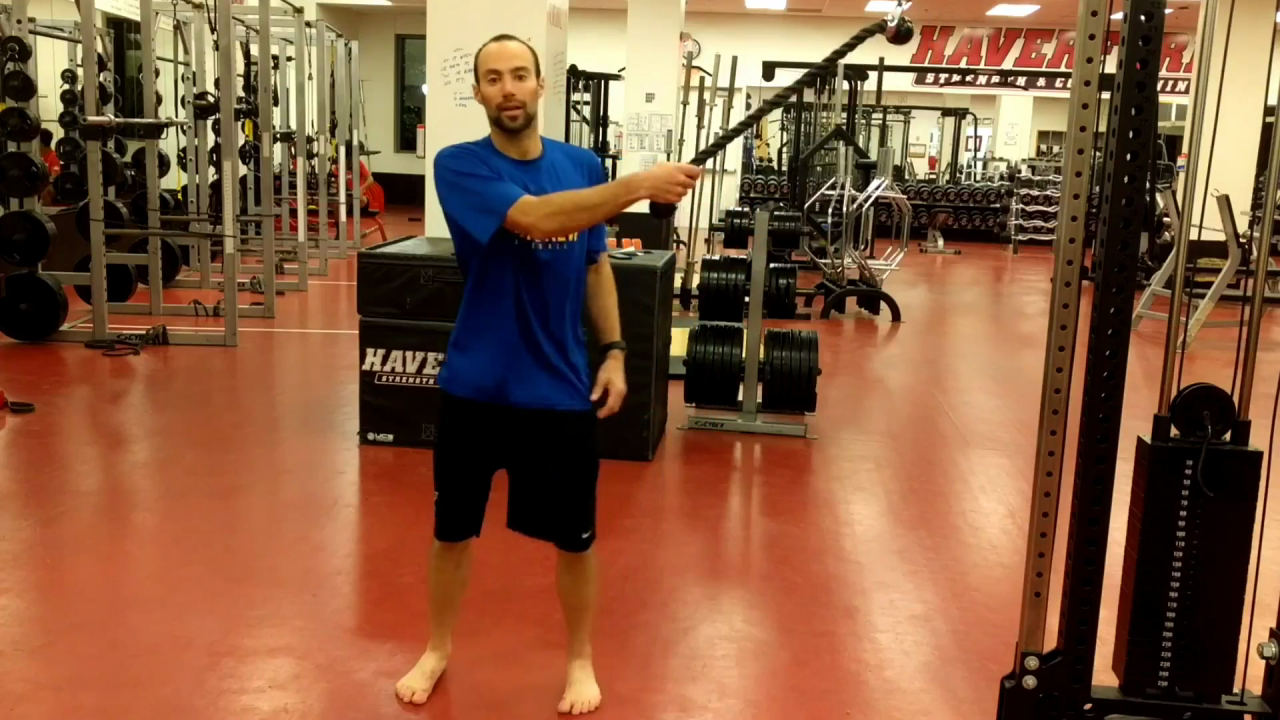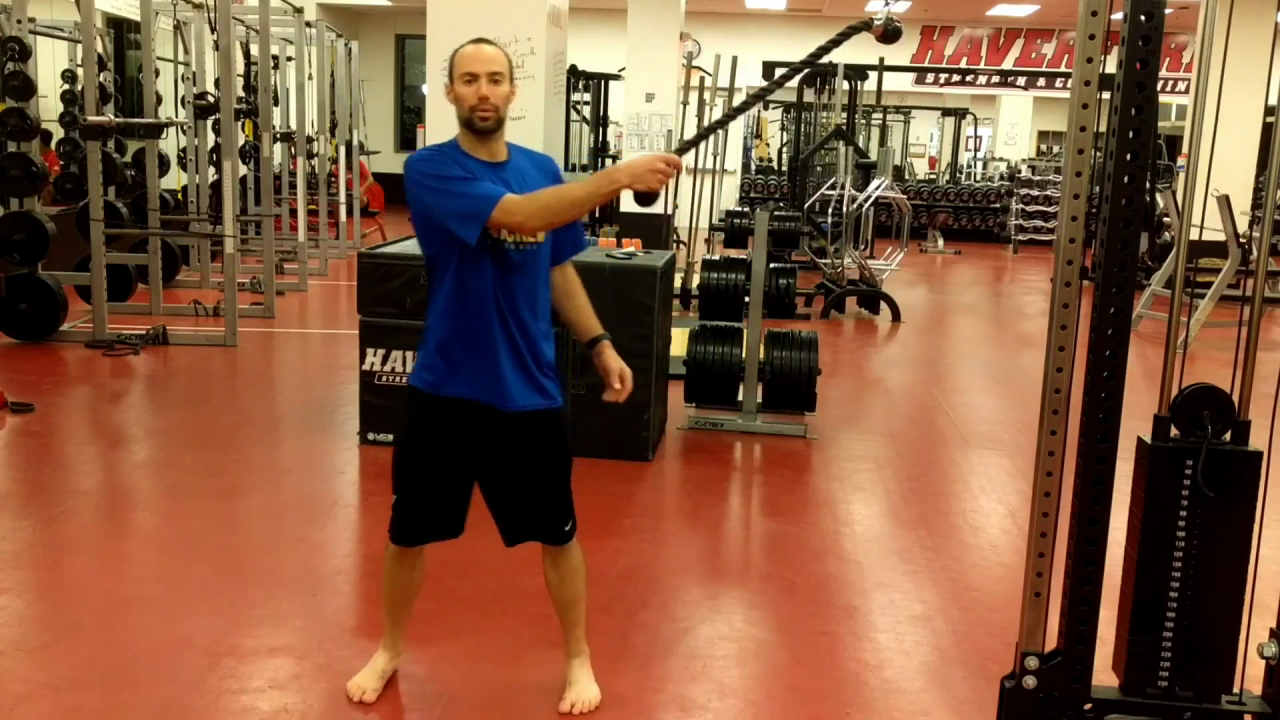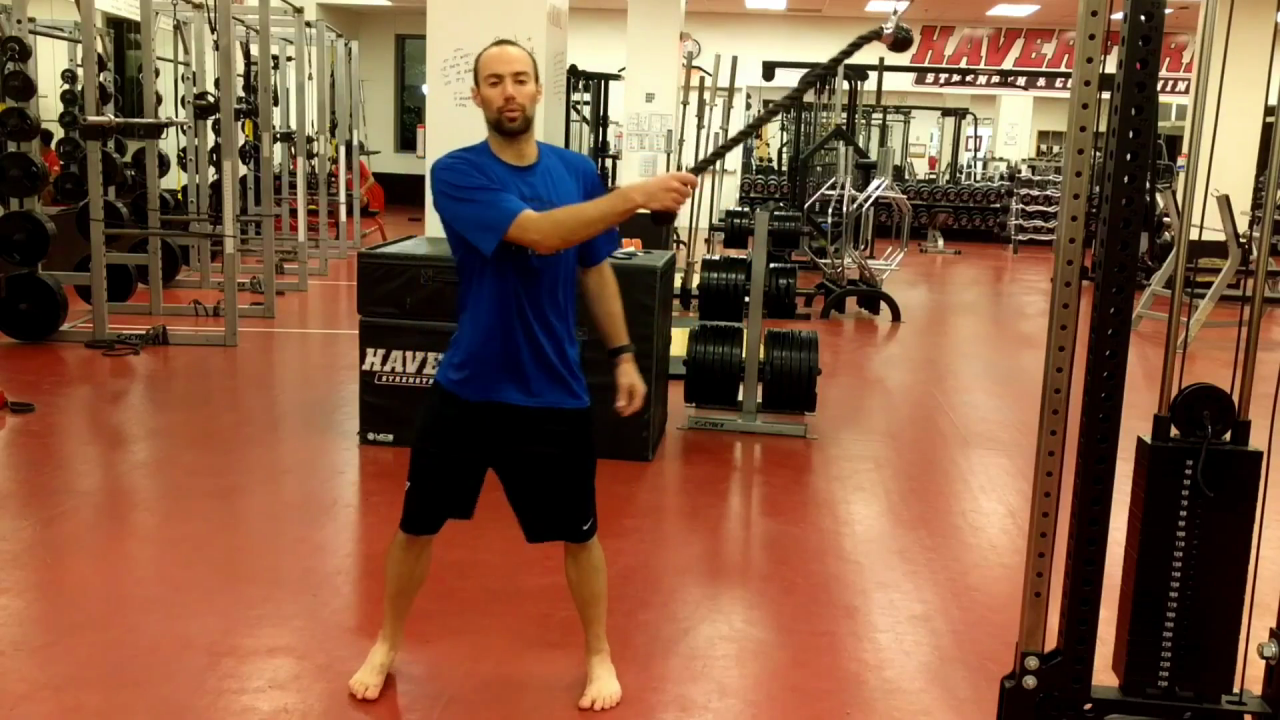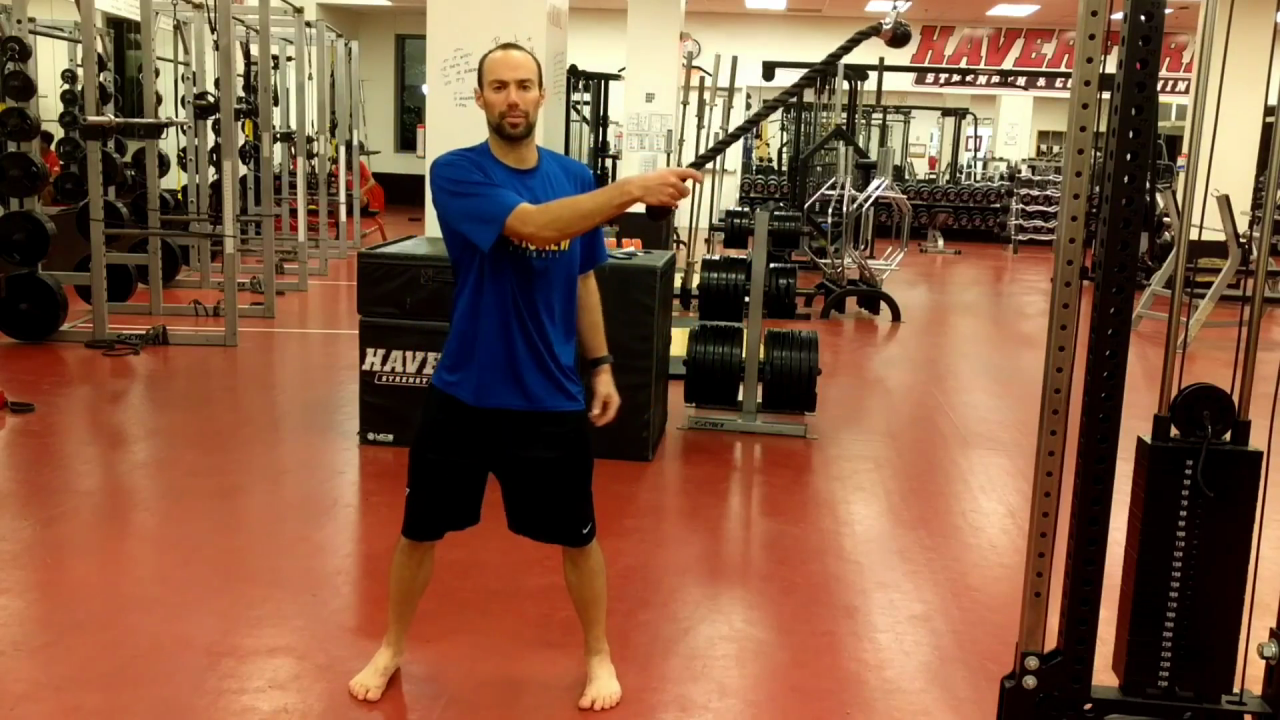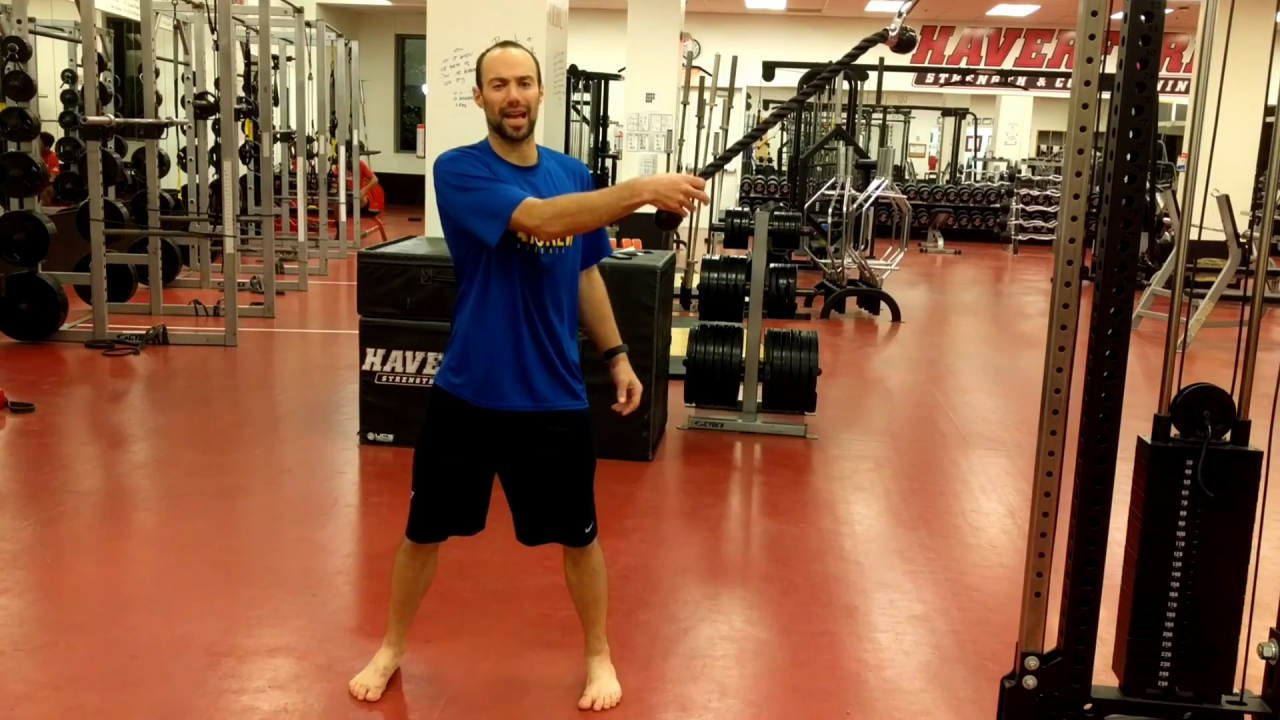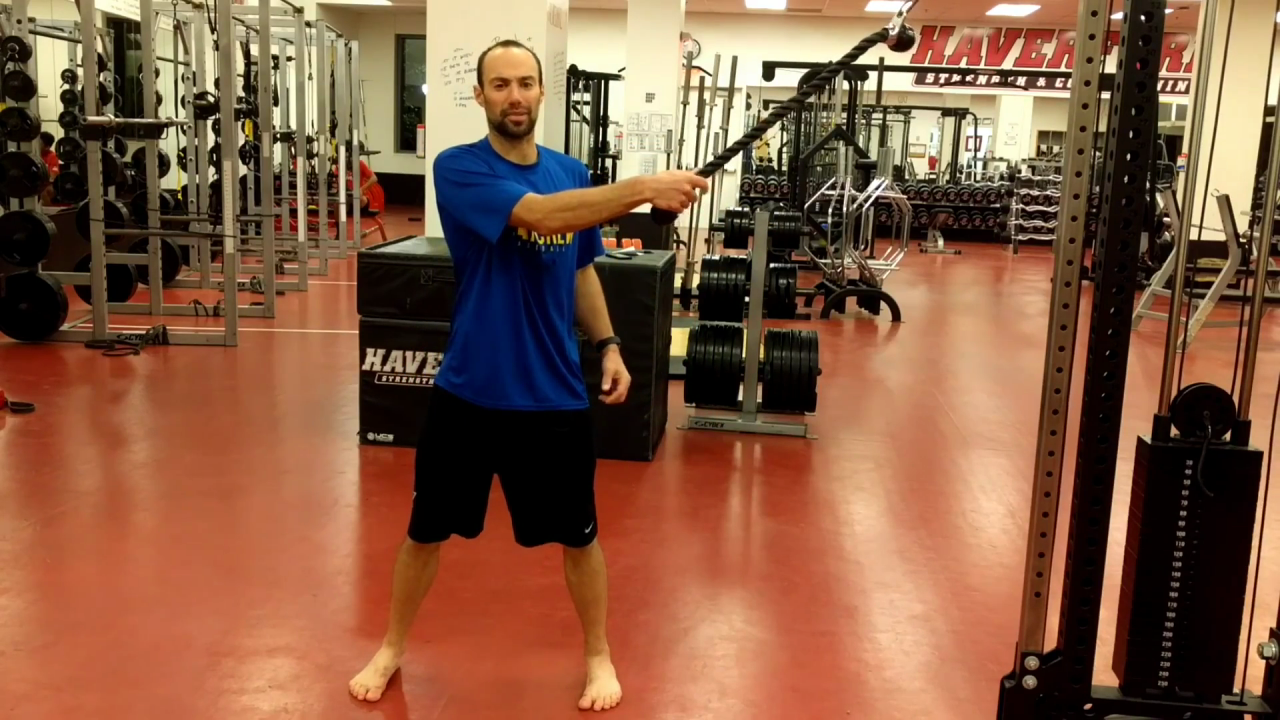
dt=0.5s
person 1, frame 1
left shoulder: (582, 165)
right shoulder: (459, 166)
right elbow: (535, 218)
left wrist: (613, 351)
right wrist: (640, 184)
left hip: (561, 391)
right hip: (474, 388)
left knee: (574, 537)
right knee: (452, 530)
left ankle: (580, 658)
right ankle: (437, 650)
person 1, frame 2
left shoulder: (543, 170)
right shoulder: (429, 168)
right elbow: (518, 216)
left wrist: (600, 344)
right wrist: (620, 176)
left hip: (530, 391)
right hip: (444, 389)
left knee: (557, 534)
right knee: (408, 532)
left ankle: (578, 658)
right ankle: (389, 651)
person 1, frame 3
left shoulder: (577, 171)
right shoulder: (456, 174)
left elbow: (595, 271)
right elbow: (536, 232)
left wrist: (624, 356)
right wrist: (636, 195)
left hip: (553, 392)
right hip: (467, 388)
left knee: (577, 531)
right knee: (418, 523)
left ankle: (598, 655)
right ankle: (386, 645)
person 1, frame 4
left shoulder: (574, 176)
right shoulder: (456, 172)
right elbow: (533, 225)
left wrist: (599, 367)
right wrist: (634, 188)
left hip: (551, 398)
right hip: (463, 393)
left knee: (577, 536)
right knee: (420, 530)
left ankle: (598, 655)
right ankle: (391, 649)
person 1, frame 5
left shoulder: (572, 174)
right shoulder: (458, 170)
right elbow: (537, 217)
left wrist: (616, 354)
right wrist: (644, 190)
left hip: (554, 397)
right hip: (467, 393)
left knee: (578, 535)
right knee: (424, 531)
left ankle: (598, 654)
right ankle: (390, 650)
person 1, frame 6
left shoulder: (571, 173)
right shoulder: (458, 168)
right elbow: (538, 215)
left wrist: (607, 345)
right wrist: (645, 188)
left hip: (555, 396)
right hip: (468, 392)
left knee: (578, 536)
right knee: (427, 531)
left ankle: (598, 655)
right ankle: (390, 650)
